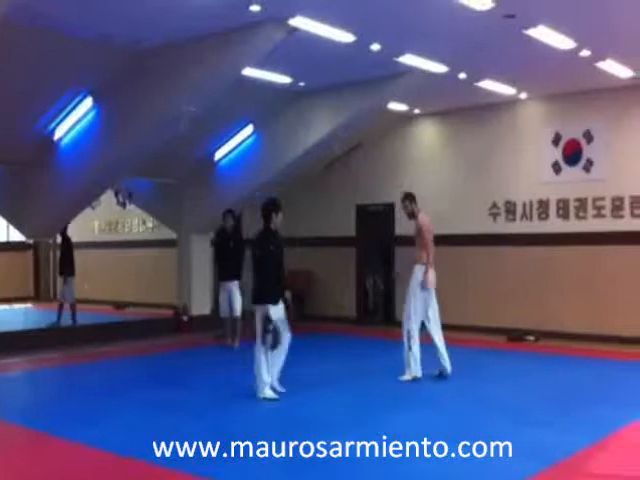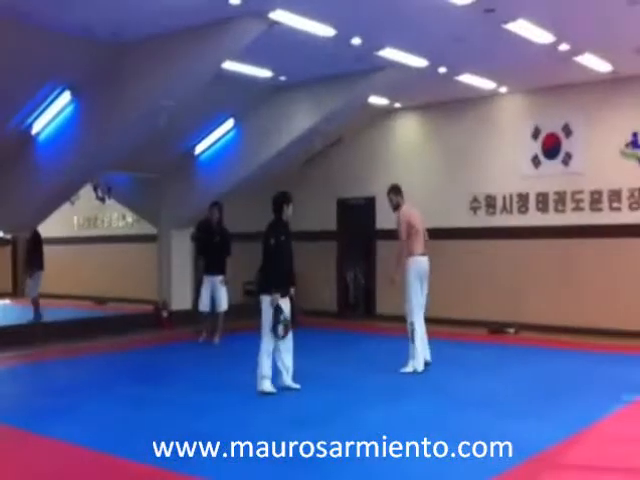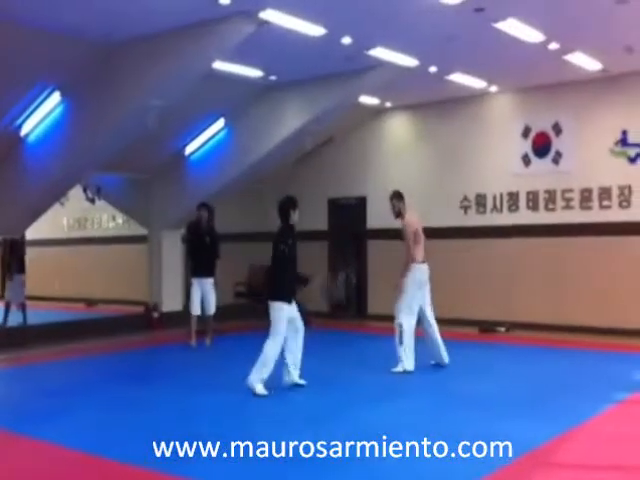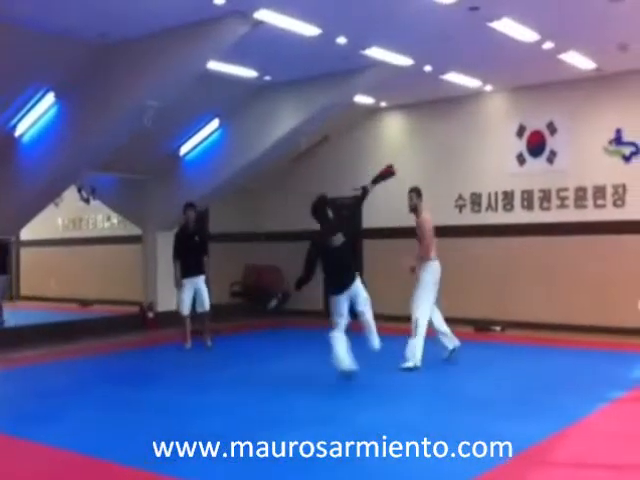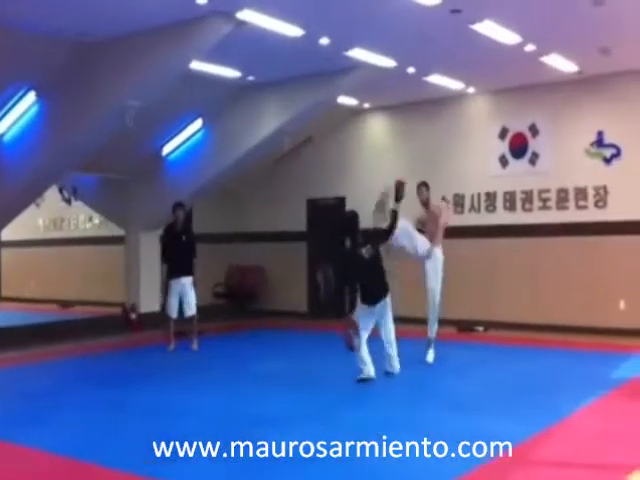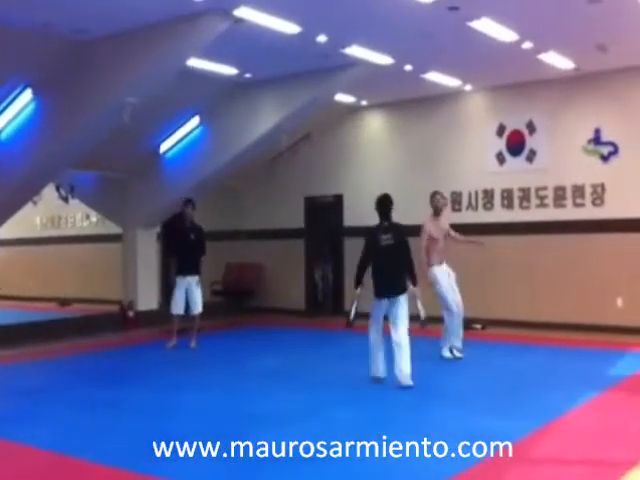
dt=0.5s
person 1, frame 1
left shoulder: (275, 237)
right shoulder: (262, 240)
right elbow: (260, 274)
left wrist: (284, 289)
right wrist: (264, 304)
left hip: (276, 299)
right hip: (266, 301)
left knee: (283, 337)
right knee: (265, 343)
left ankle: (271, 377)
right ankle: (263, 386)
person 1, frame 2
left shoulder: (284, 230)
right shoulder: (273, 231)
right elbow: (268, 264)
left wrist: (291, 285)
right wrist: (273, 292)
left hip: (282, 291)
right hip: (271, 292)
left knee: (285, 335)
right knee: (270, 335)
left ankle: (286, 378)
right ankle: (264, 380)
person 1, frame 3
left shoulder: (287, 236)
right shoulder: (284, 238)
right elbow: (284, 270)
right wrist: (306, 281)
left hip: (286, 296)
right hip: (281, 297)
left knee: (297, 330)
right knee: (276, 339)
left ankle: (292, 375)
right ankle: (255, 380)
person 1, frame 4
left shoulder: (318, 240)
right shoulder: (341, 225)
left elbow: (309, 268)
right elbow: (356, 206)
left wrist: (296, 287)
right wrist: (365, 191)
left hip: (336, 289)
right hip: (352, 281)
left knee: (337, 329)
right knee: (364, 306)
left ankle: (345, 362)
right ankle: (373, 339)
person 1, frame 5
left shoulder: (350, 255)
right shoulder: (371, 236)
left elbow: (351, 283)
right elbow: (389, 231)
left wrist: (352, 313)
right wrist: (395, 209)
left hip: (369, 299)
right hip: (383, 294)
left knee: (360, 335)
right knee: (388, 330)
left ankle: (367, 371)
right ankle: (393, 366)
person 1, frame 6
left shoulder: (373, 234)
right shoulder: (399, 230)
left elbow: (364, 262)
right elbow: (407, 258)
left wrist: (358, 285)
right wrist: (414, 283)
left hip: (381, 291)
right hip: (399, 289)
left knee: (375, 330)
right knee: (400, 332)
left ankle: (378, 371)
right ankle: (404, 376)
person 2, frame 1
left shoulder: (421, 220)
right shoulder: (420, 221)
left elbow: (430, 248)
left wrist: (426, 274)
left hip: (422, 272)
right hip: (422, 272)
left knee: (411, 320)
right knee: (432, 319)
left ankle: (413, 369)
right ankle: (445, 366)
person 2, frame 2
left shoulder: (402, 214)
right shoulder: (415, 212)
left elbow: (403, 245)
left wrist: (397, 271)
left hip: (414, 262)
right hip: (424, 260)
left knee: (413, 312)
right knee: (418, 311)
left ankle: (416, 362)
right ankle: (423, 356)
person 2, frame 3
left shoulder: (406, 222)
right shoulder: (413, 219)
left elbow: (411, 253)
left wrist: (403, 277)
left hip: (415, 270)
right hip: (423, 269)
left knee: (403, 315)
right knee: (426, 315)
left ankle: (406, 363)
right ankle: (441, 356)
person 2, frame 4
left shoulder: (423, 219)
right shoulder: (422, 218)
left elbow: (427, 246)
left wrist: (417, 265)
right wrist: (418, 264)
left hip: (429, 267)
right hip: (428, 266)
left knee: (419, 309)
right knee: (429, 311)
left ankle: (414, 358)
right ankle: (452, 343)
person 2, frame 5
left shoulder: (440, 208)
right shoulder: (420, 218)
left elbow: (443, 223)
right elbow: (412, 233)
left hip: (435, 253)
right hip: (422, 249)
left knee: (434, 299)
right knee: (403, 228)
left ankle: (431, 343)
person 2, frame 6
left shoulder: (443, 223)
right shoulder: (427, 226)
left elbow: (454, 236)
right elbow: (422, 251)
left wrist: (472, 240)
right wrist: (428, 273)
left hip: (445, 268)
right hip: (435, 270)
left knee: (457, 307)
right knee: (452, 308)
left ankle: (451, 345)
right ankle: (447, 346)
person 3, frame 1
left shoulder: (238, 239)
right shoulder: (220, 239)
left elbow: (241, 261)
right elbow: (218, 262)
left wrist: (240, 279)
right wrist: (219, 280)
left hip: (235, 280)
right hip: (223, 280)
left knee: (237, 311)
right knee: (225, 312)
left ankle: (237, 339)
right ankle: (229, 338)
person 3, frame 2
left shoulder: (224, 233)
right shoulder: (204, 232)
left elbow: (227, 255)
right elbow: (200, 256)
left wrist: (225, 275)
right wrist: (201, 273)
left hip: (219, 275)
right hip: (207, 274)
left knee: (220, 307)
right knee: (204, 306)
left ankle: (217, 335)
right ankle: (205, 332)
person 3, frame 3
left shoulder: (212, 234)
right shoulder: (192, 233)
left elbow: (216, 257)
right elbow: (190, 257)
left wrist: (214, 276)
right wrist: (190, 274)
left hip: (208, 277)
right hip: (195, 277)
left knee: (210, 309)
right knee: (194, 309)
left ankle: (209, 336)
right ankle: (193, 338)
person 3, frame 4
left shoulder: (201, 232)
right shoulder: (180, 234)
left elbow: (204, 255)
right elbow: (177, 258)
left wrist: (205, 273)
right wrist: (177, 277)
left hip: (199, 276)
right hip: (186, 277)
left knee: (204, 306)
right knee: (185, 310)
left ankle: (207, 335)
right ankle: (188, 339)
person 3, frame 5
left shoulder: (188, 232)
right shoulder: (168, 234)
left elbow: (193, 256)
right elbow: (165, 260)
left wrist: (193, 275)
right wrist: (165, 279)
left hip: (187, 277)
right hip: (173, 278)
left knee: (191, 311)
right knee: (171, 312)
left ankle: (194, 340)
right ankle: (171, 341)
person 3, frame 6
left shoulder: (198, 230)
right shoulder: (176, 230)
left elbow: (202, 254)
right elbow: (173, 254)
left wrist: (199, 273)
right wrist: (176, 271)
left hip: (194, 275)
right hip: (180, 275)
left knee: (196, 309)
right knee: (176, 308)
left ankle: (194, 338)
right ankle: (174, 338)
